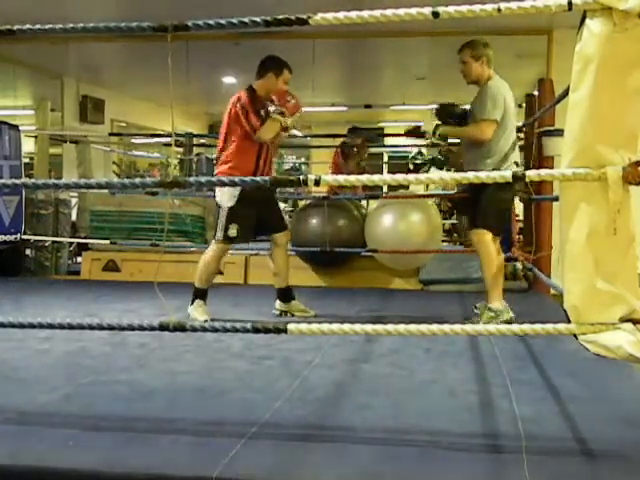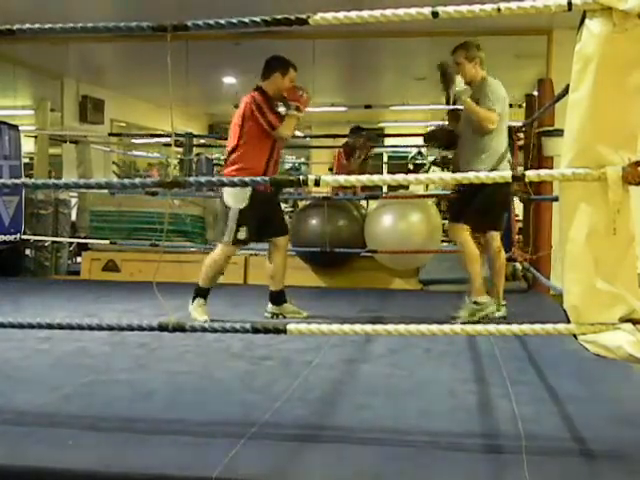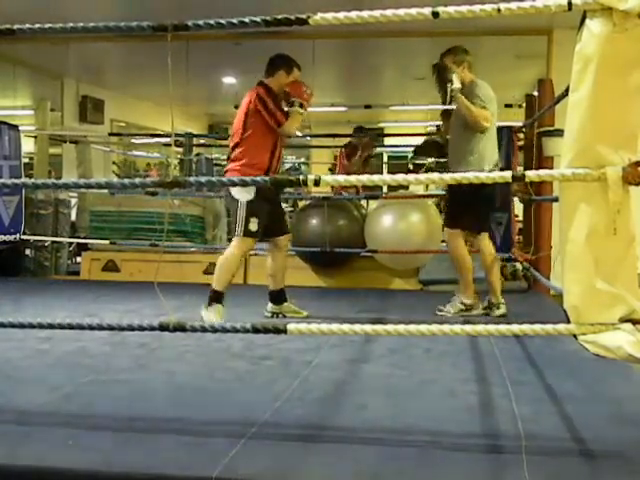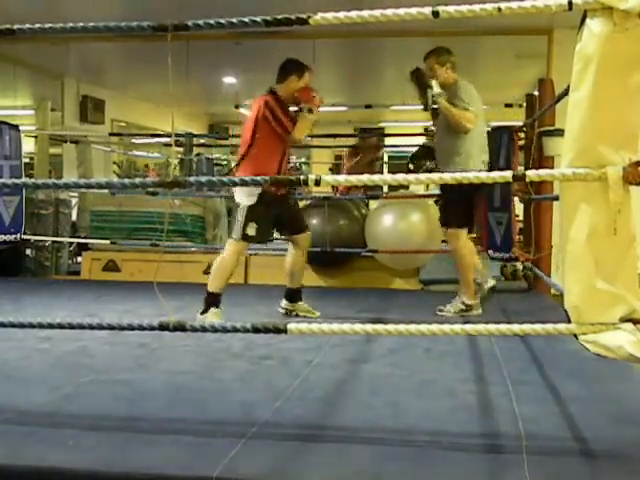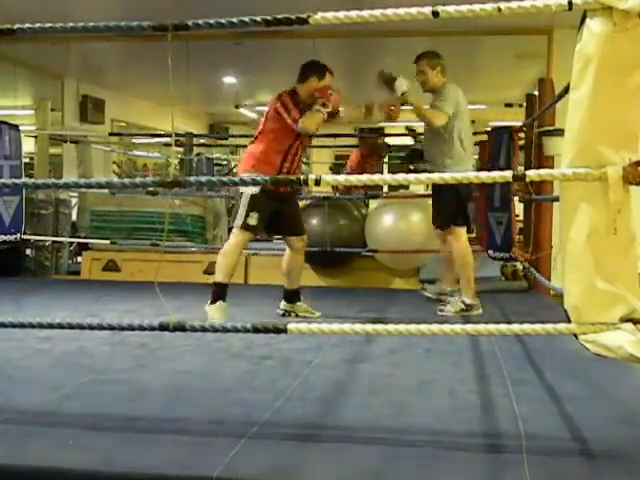
dt=0.2s
person 1, frame 1
left shoulder: (492, 89)
right shoulder: (492, 89)
left elbow: (483, 132)
left wrist: (444, 130)
right wrist: (457, 140)
left hip: (493, 174)
right hip: (494, 174)
left knee: (480, 235)
right knee: (491, 238)
left ankle: (497, 306)
right ankle: (495, 301)
person 1, frame 2
left shoulder: (489, 88)
right shoulder: (477, 92)
left elbow: (489, 123)
left wrist: (462, 96)
right wrist: (457, 154)
left hip: (487, 173)
right hip: (481, 172)
left knee: (458, 227)
right knee: (491, 235)
left ankle: (478, 297)
right ankle: (497, 302)
person 1, frame 3
left shoulder: (479, 90)
right shoulder: (466, 93)
left elbow: (484, 122)
left wrist: (457, 96)
left hip: (474, 175)
right hip: (470, 175)
left knee: (454, 234)
right knee: (481, 237)
left ankle: (467, 298)
right ankle: (496, 300)
person 1, frame 4
left shoulder: (461, 90)
right shoulder: (452, 93)
left elbow: (466, 123)
left wrist: (438, 99)
right wrist: (432, 151)
left hip: (462, 173)
right hip: (459, 172)
left knee: (456, 234)
right knee: (458, 234)
left ankle: (468, 298)
right ankle: (481, 278)
person 1, frame 5
left shoulder: (448, 93)
right shoulder: (443, 95)
left elbow: (436, 119)
left wrist: (406, 96)
right wrist: (420, 153)
left hip: (453, 174)
right hip: (448, 173)
left knee: (455, 233)
right knee: (445, 231)
left ankle: (469, 298)
right ankle: (447, 285)
person 2, frame 1
left shoulder: (262, 105)
right shoulder: (244, 100)
left elbow: (270, 147)
right elbow: (262, 136)
left wrist: (283, 123)
right wrist: (280, 113)
left hip: (259, 186)
right hip: (236, 185)
left knee: (281, 238)
right knee: (221, 245)
left ankle: (285, 300)
right ankle: (197, 301)
person 2, frame 2
left shoulder: (267, 103)
right shoulder: (256, 100)
left elbow: (278, 139)
right elbow: (283, 132)
left wrist: (292, 111)
right wrist: (296, 107)
left hip: (263, 187)
right hip: (243, 185)
left knee: (280, 241)
right knee: (229, 247)
left ankle: (277, 303)
right ankle: (199, 299)
person 2, frame 3
left shoulder: (269, 99)
right shoulder: (261, 95)
left elbow: (281, 132)
right elbow: (289, 129)
left wrist: (295, 104)
right wrist: (299, 102)
left hip: (265, 182)
right hip: (247, 180)
left knee: (281, 241)
right knee: (244, 242)
left ankle: (277, 302)
right ankle: (213, 303)
person 2, frame 4
left shoulder: (278, 105)
right shoulder: (270, 103)
right elbow: (297, 135)
left wrist: (305, 109)
right wrist: (309, 108)
left hip: (277, 189)
right hip: (255, 187)
left knee: (302, 238)
right knee: (237, 245)
left ankle: (292, 300)
right ankle: (209, 309)
person 2, frame 5
left shoulder: (308, 106)
right shoulder: (285, 100)
right elbow: (305, 126)
right wrist: (325, 104)
left hip: (284, 187)
right hip: (259, 179)
left knee: (298, 242)
right knee: (241, 237)
left ankle: (290, 301)
right ankle: (216, 302)
